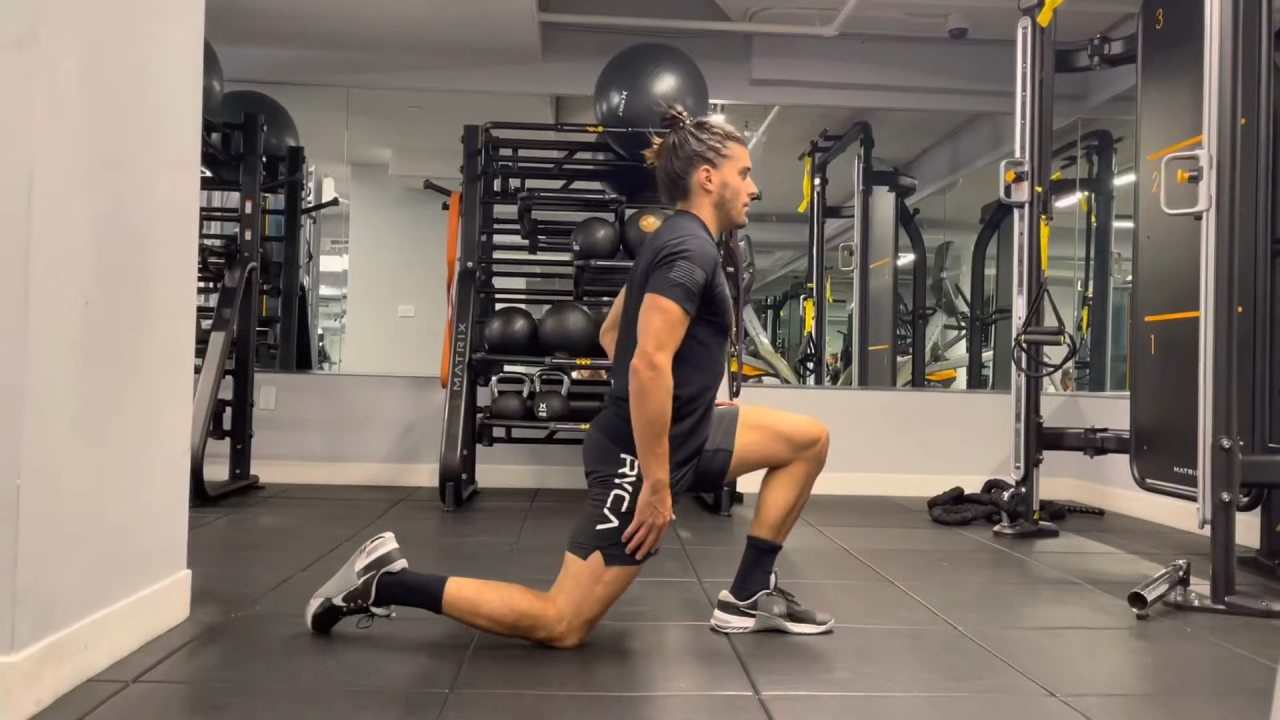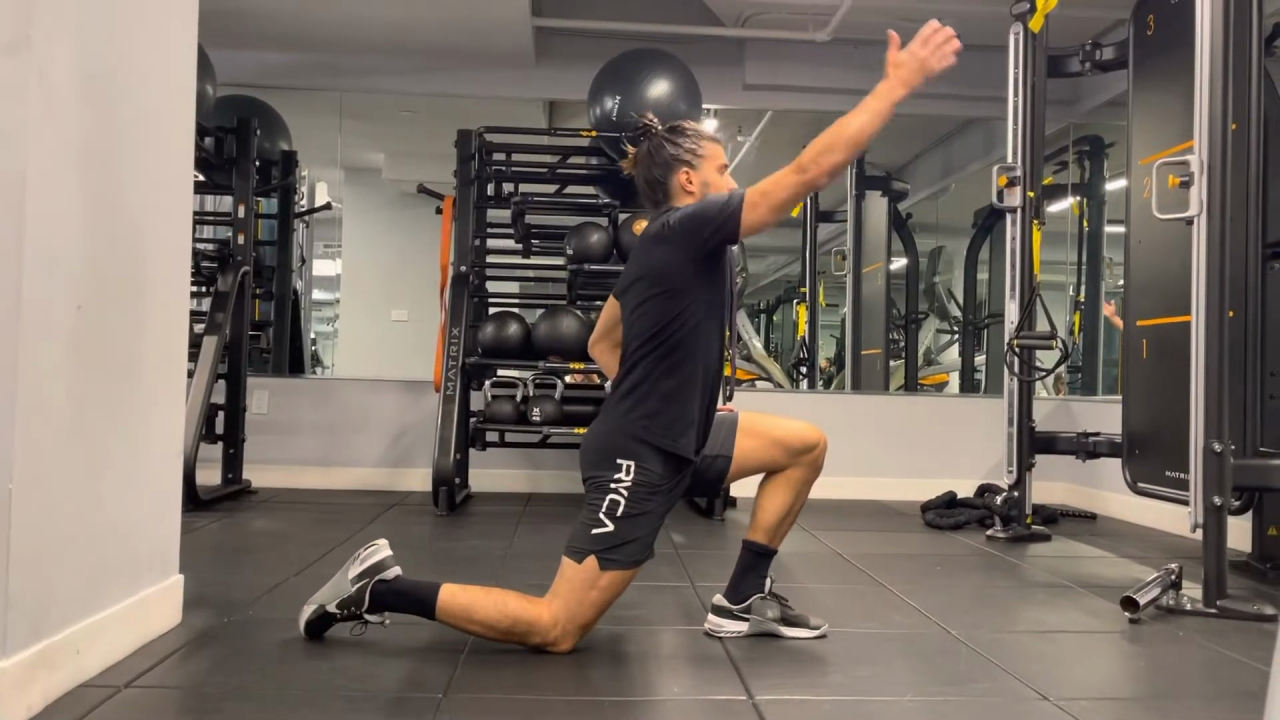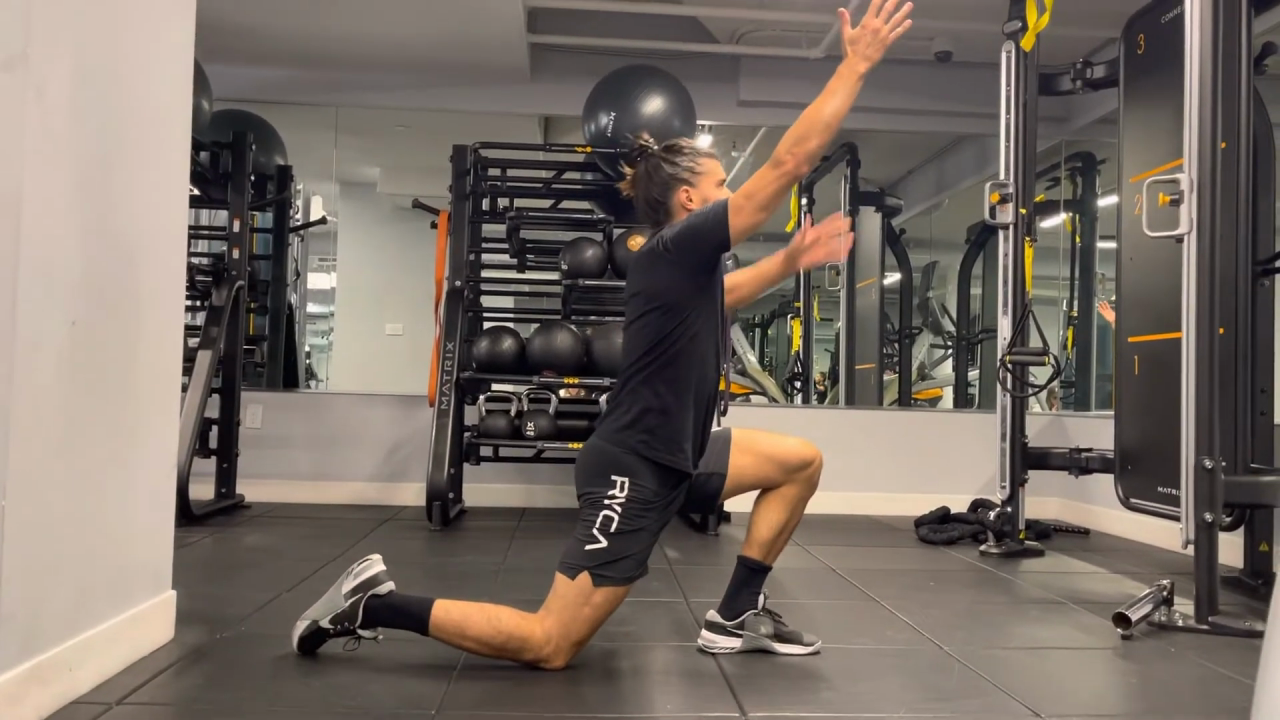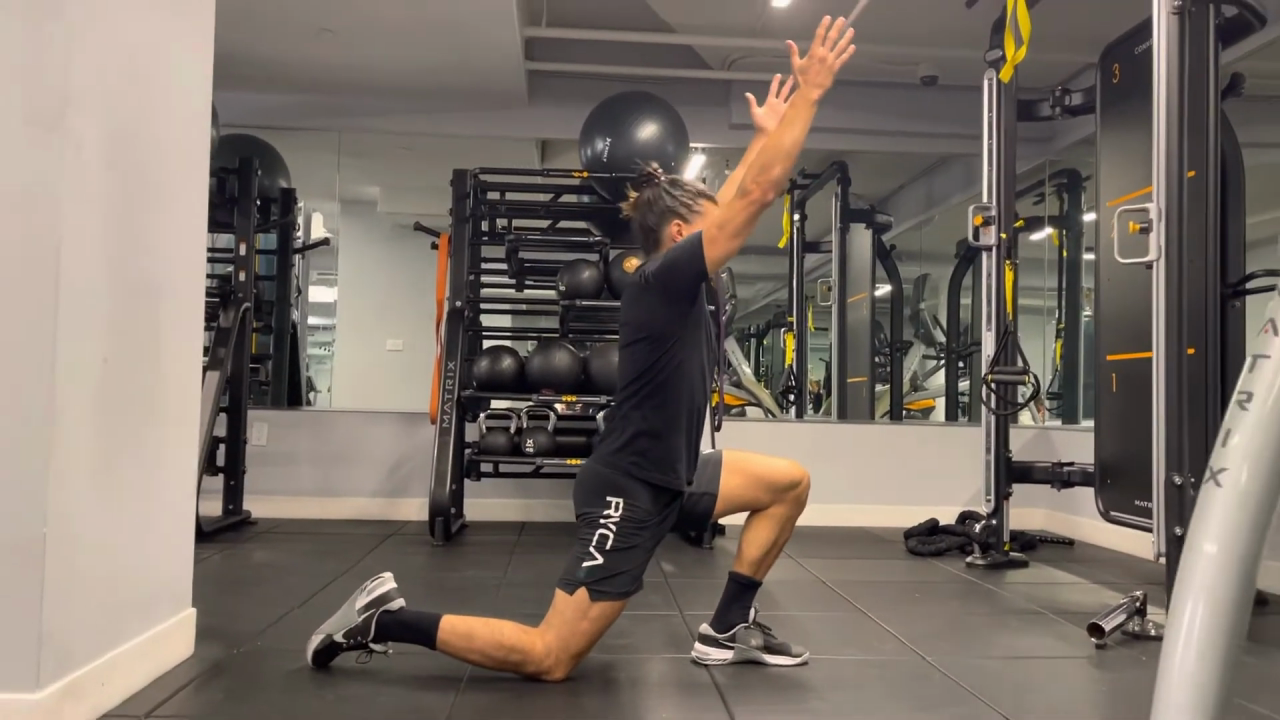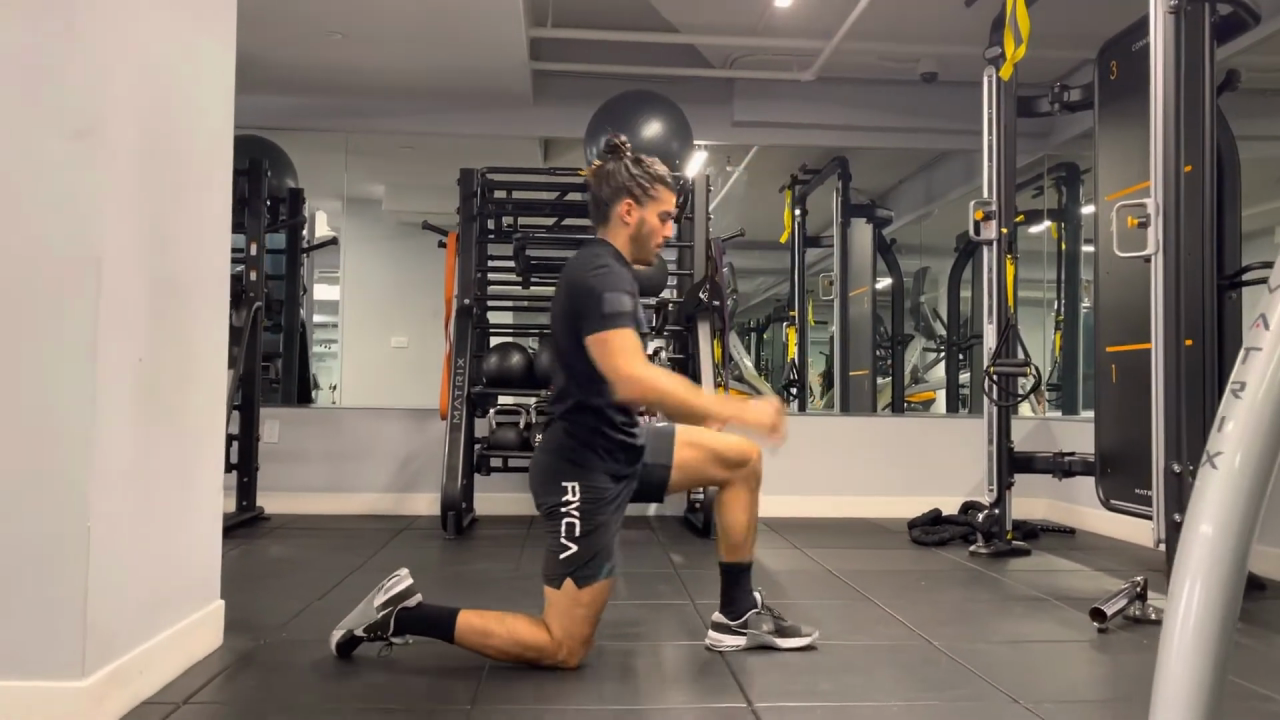
dt=1s
person 1, frame 1
left shoulder: (676, 240)
right shoulder: (691, 249)
left elbow: (611, 333)
right elbow: (648, 363)
right wrist: (657, 485)
left hip: (676, 433)
right hip: (643, 451)
left knee: (808, 440)
right knee: (561, 623)
left ankle: (750, 595)
right ankle: (386, 583)
person 1, frame 2
left shoulder: (664, 246)
right shoulder: (688, 232)
left elbow: (602, 343)
right elbow: (808, 171)
right wrist: (897, 83)
left hip: (667, 438)
right hip: (638, 460)
left knee: (804, 445)
right knee: (556, 629)
left ankle: (741, 599)
right ankle: (382, 588)
person 1, frame 3
left shoulder: (678, 261)
right shoulder: (679, 249)
left elbow: (715, 300)
right elbow: (789, 163)
left wrist: (793, 260)
right wrist: (857, 62)
left hip: (666, 454)
right hip: (633, 471)
left knee: (800, 461)
right knee: (548, 646)
left ankle: (737, 615)
right ankle: (377, 604)
person 1, frame 4
left shoulder: (671, 284)
right shoulder: (664, 280)
left elbow: (731, 203)
right elbow: (755, 196)
left wrist: (765, 132)
right wrist: (810, 92)
left hip: (664, 476)
right hip: (630, 492)
left knee: (788, 483)
right knee: (550, 659)
left ankle: (728, 628)
right ankle: (385, 622)
person 1, frame 5
left shoulder: (607, 268)
right shoulder: (598, 277)
left elbow: (630, 377)
right elbow: (634, 381)
left wrist: (721, 407)
right wrist: (737, 411)
left hip: (622, 449)
right hip: (584, 471)
left knee: (740, 458)
right knee: (563, 648)
left ankle: (737, 613)
right ankle: (403, 615)
